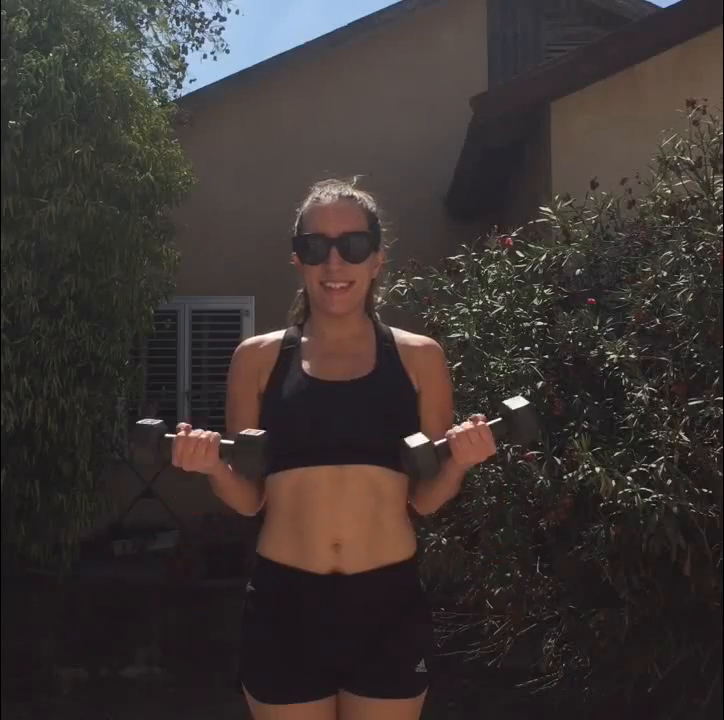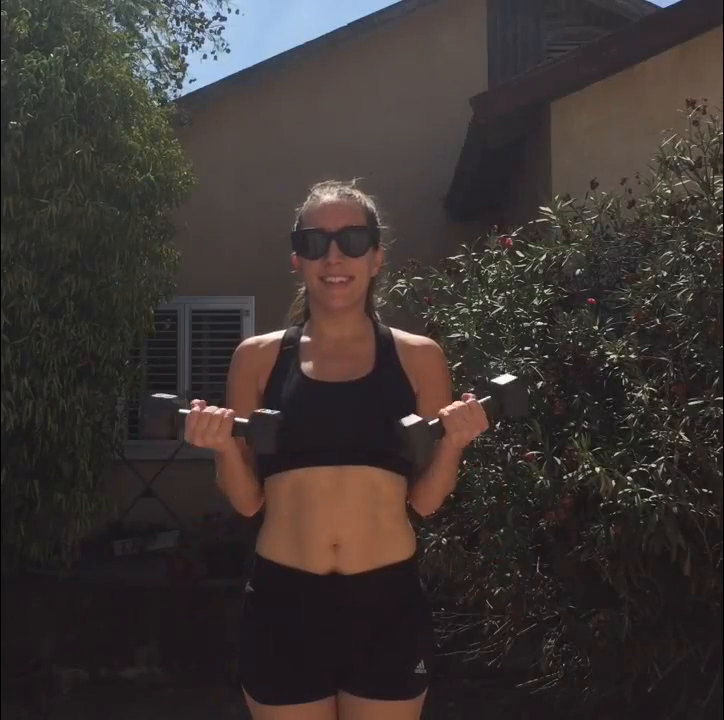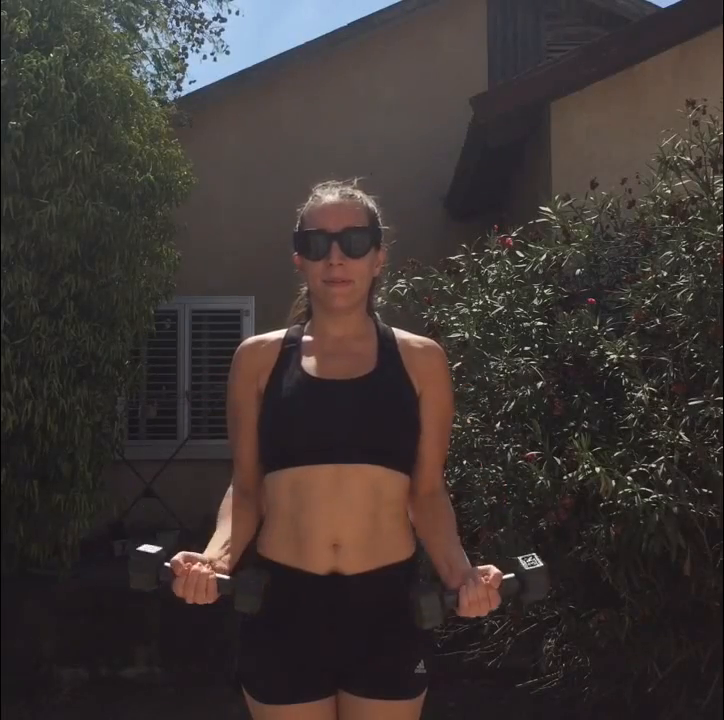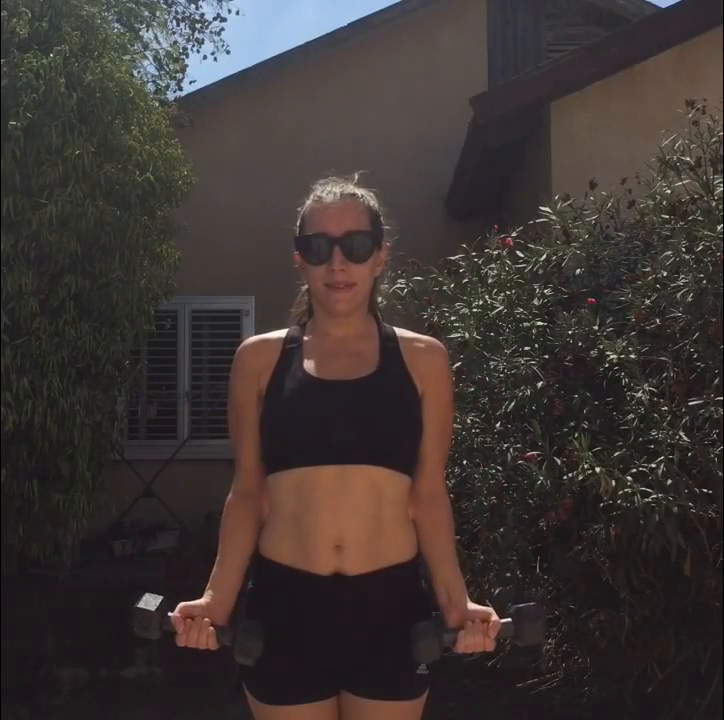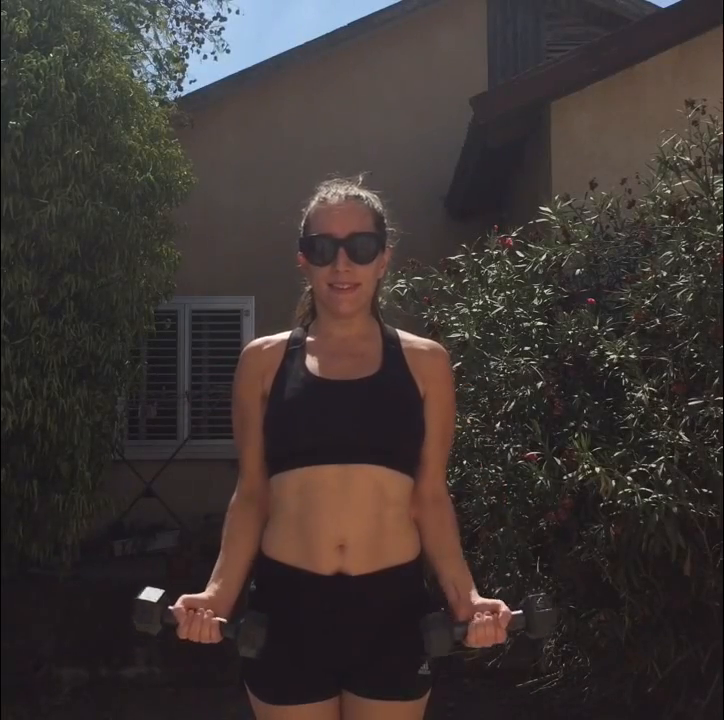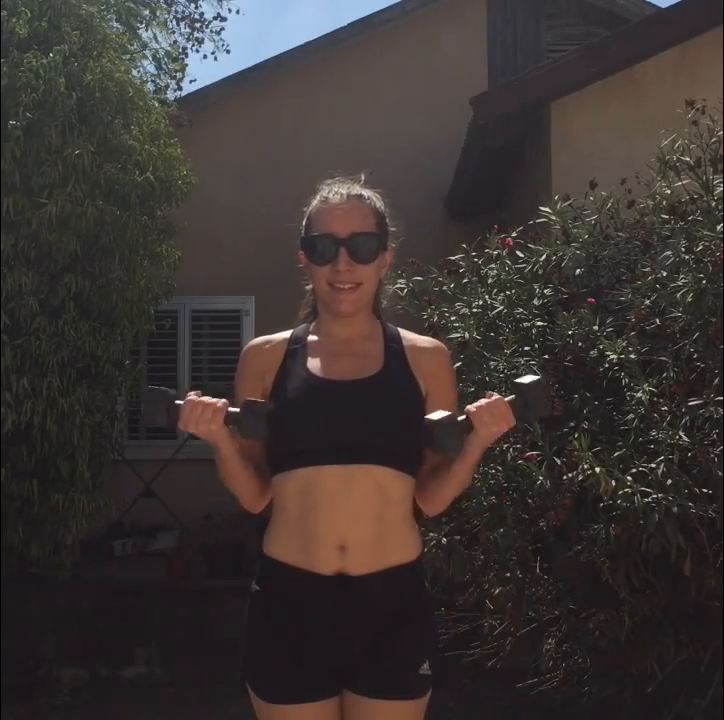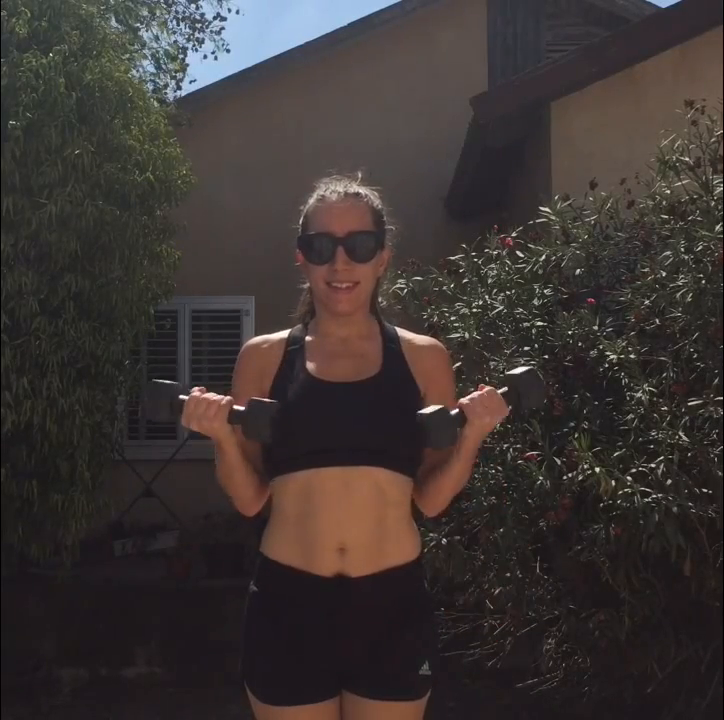
dt=0.4s
person 1, frame 1
left shoulder: (419, 358)
right shoulder: (259, 359)
left elbow: (425, 499)
right elbow: (249, 498)
left wrist: (457, 459)
right wrist: (214, 463)
left hip: (388, 603)
right hip: (285, 603)
person 1, frame 2
left shoulder: (418, 357)
right shoulder: (258, 358)
left elbow: (424, 498)
right elbow: (248, 498)
left wrist: (454, 442)
right wrist: (221, 448)
left hip: (388, 602)
right hip: (284, 602)
person 1, frame 3
left shoulder: (420, 359)
right shoulder: (258, 358)
left elbow: (428, 491)
right elbow: (246, 486)
left wrist: (459, 570)
right wrist: (216, 558)
left hip: (387, 604)
right hip: (284, 603)
person 1, frame 4
left shoulder: (423, 359)
right shoulder: (260, 358)
left elbow: (429, 493)
right elbow: (248, 490)
left wrist: (456, 599)
right wrist: (218, 595)
left hip: (390, 604)
right hip: (286, 602)
person 1, frame 5
left shoulder: (424, 362)
right shoulder: (264, 360)
left elbow: (430, 495)
right elbow: (252, 492)
left wrist: (464, 596)
right wrist: (219, 592)
left hip: (392, 605)
right hip: (288, 603)
person 1, frame 6
left shoulder: (425, 359)
right shoulder: (265, 358)
left elbow: (432, 497)
right elbow: (254, 495)
left wrist: (476, 442)
right wrist: (221, 437)
left hip: (394, 604)
right hip: (290, 603)
person 1, frame 7
left shoulder: (423, 358)
right shoulder: (263, 358)
left elbow: (431, 496)
right elbow: (250, 496)
left wrist: (472, 439)
right wrist: (220, 438)
left hip: (393, 606)
right hip: (289, 606)
